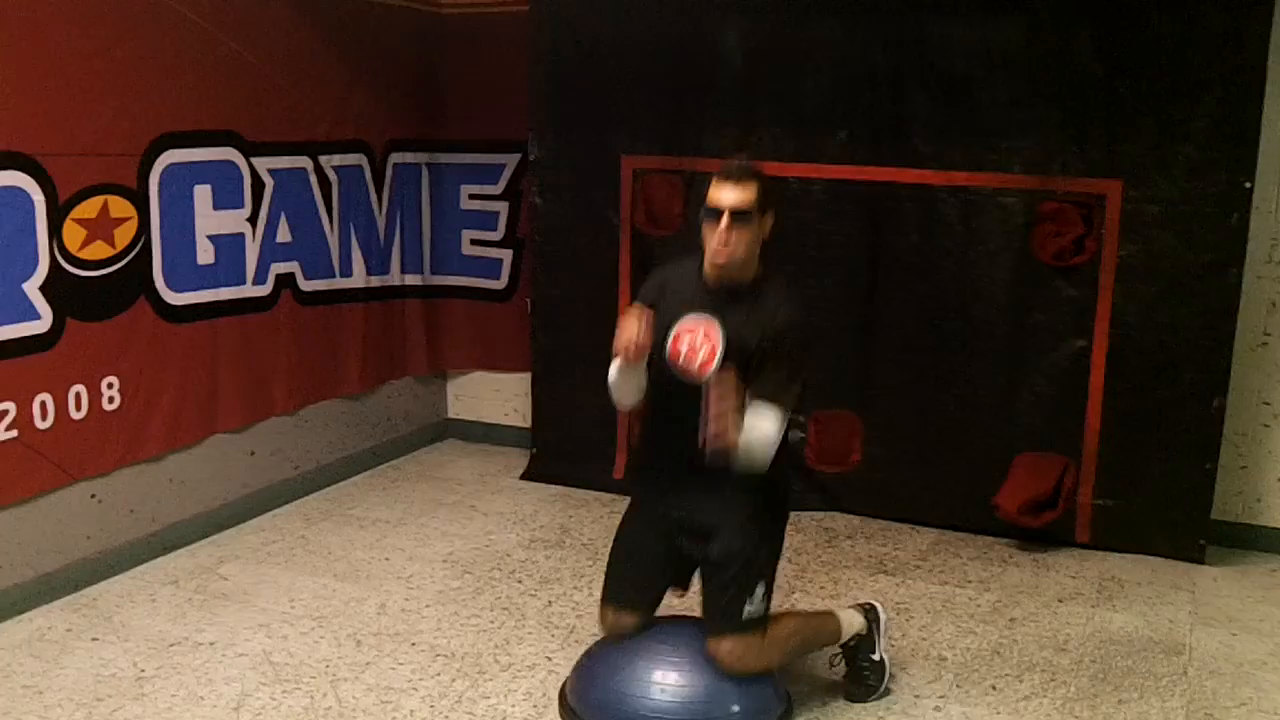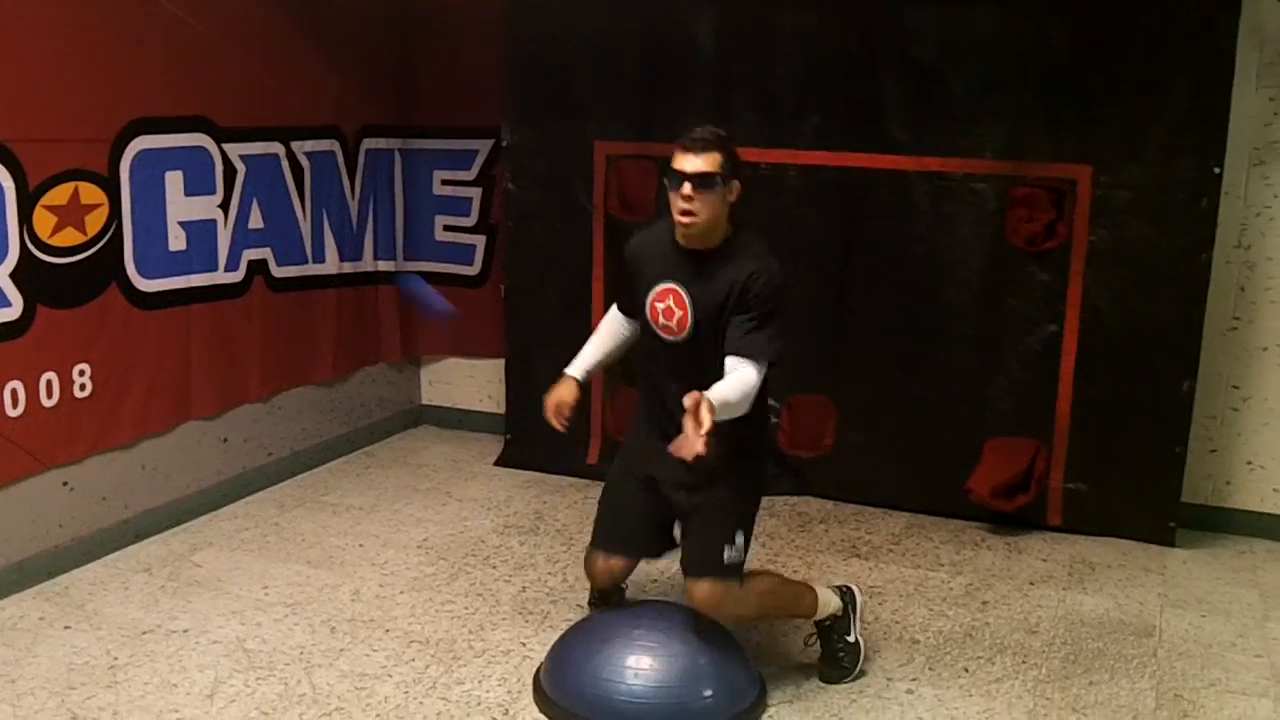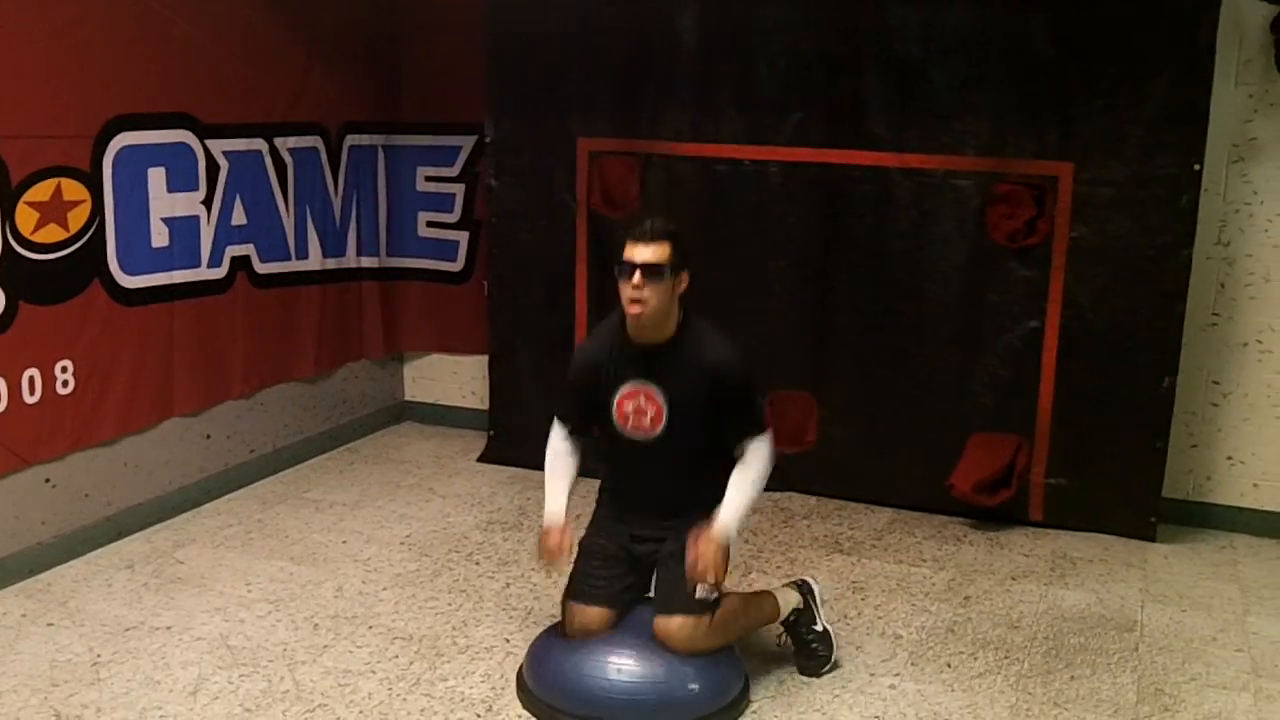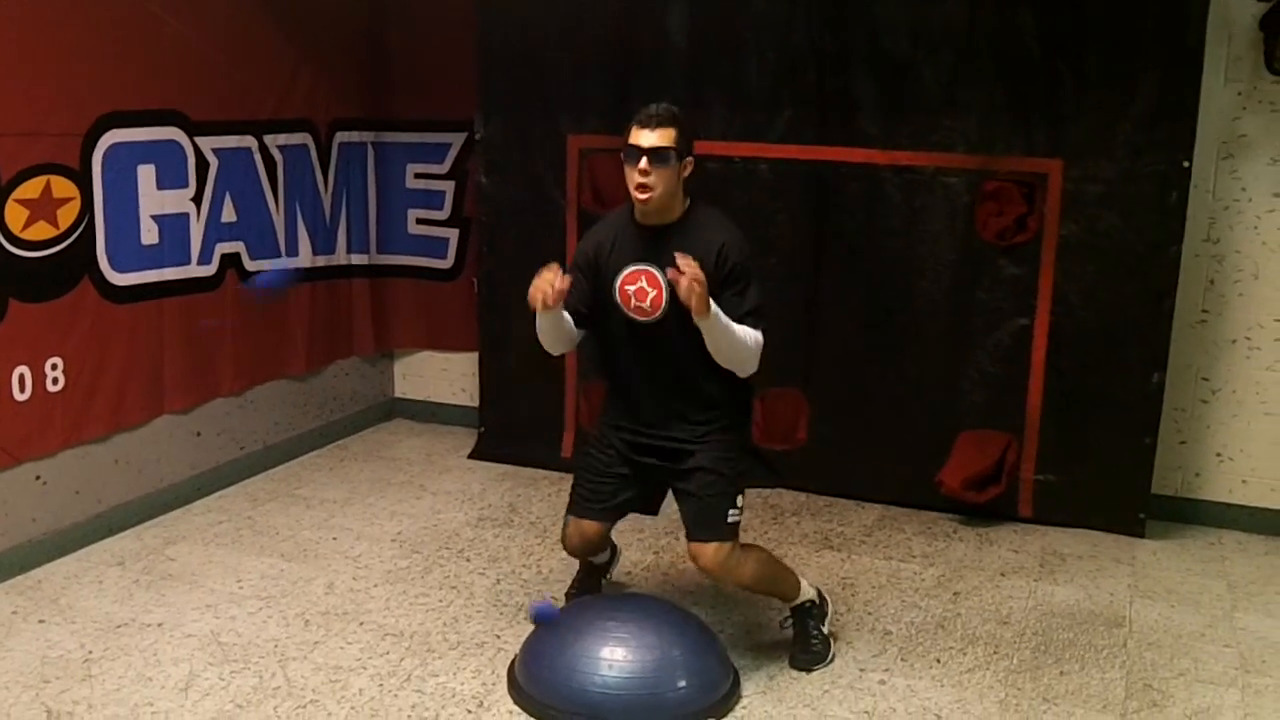
dt=0.5s
person 1, frame 1
left shoulder: (778, 317)
right shoulder: (664, 287)
left elbow: (766, 440)
right elbow: (625, 394)
left wrist: (736, 430)
right wrist: (629, 359)
left hip: (739, 499)
right hip: (660, 487)
left knee: (737, 653)
right knee: (617, 623)
left ankle: (855, 625)
right ankle: (666, 575)
person 1, frame 2
left shoulder: (752, 274)
right shoulder: (644, 248)
left elbow: (745, 381)
left wrist: (709, 404)
right wrist: (574, 374)
left hip: (724, 452)
right hip: (648, 440)
left knee: (712, 595)
right knee: (604, 568)
left ankle: (833, 606)
right ankle: (609, 594)
person 1, frame 3
left shoulder: (714, 359)
right shoulder: (596, 353)
left elbow: (758, 443)
right elbow: (565, 433)
left wrist: (722, 528)
right wrist: (554, 514)
left hip: (691, 517)
right hip: (621, 512)
left knee: (679, 633)
right knee: (581, 626)
left ankle: (793, 602)
right ankle: (628, 584)
person 1, frame 4
left shoulder: (718, 241)
right shoulder: (603, 240)
left elbow: (748, 359)
right elbow: (560, 339)
left wrist: (706, 311)
right wrist: (549, 306)
left hip: (708, 425)
right hip: (627, 419)
left knee: (715, 558)
right knee: (579, 536)
left ankle: (807, 600)
right ankle: (600, 562)
